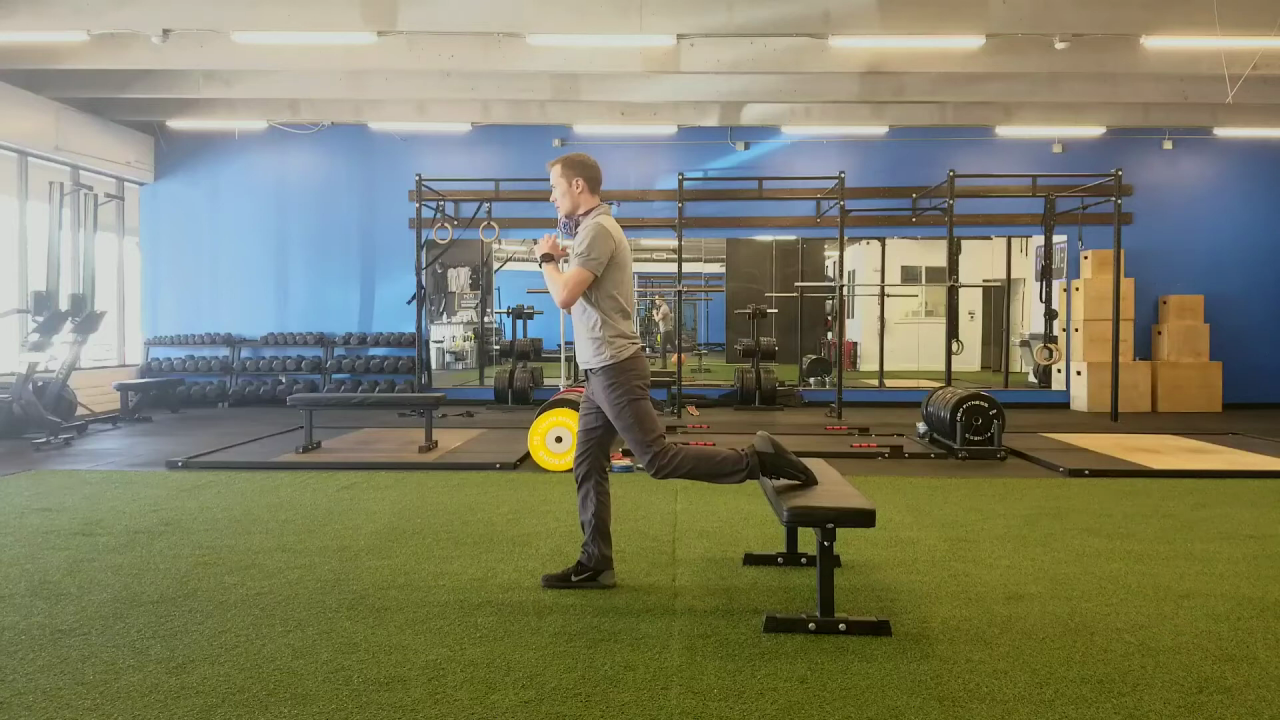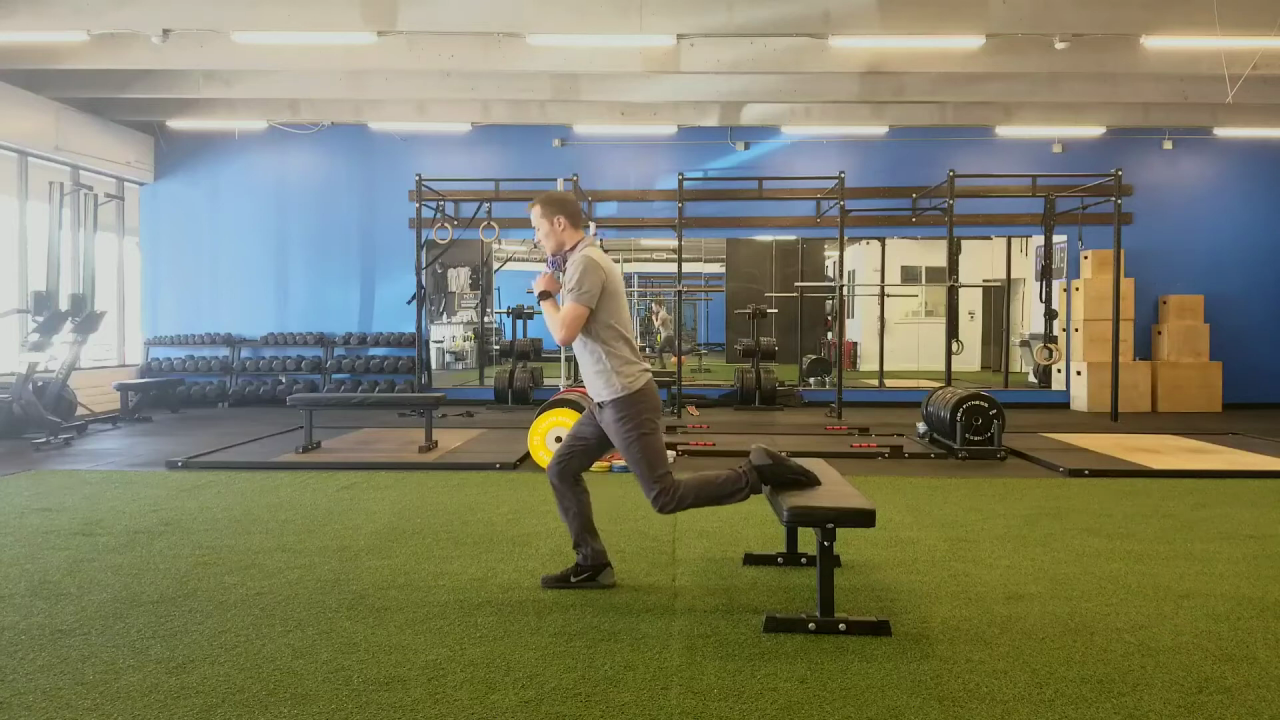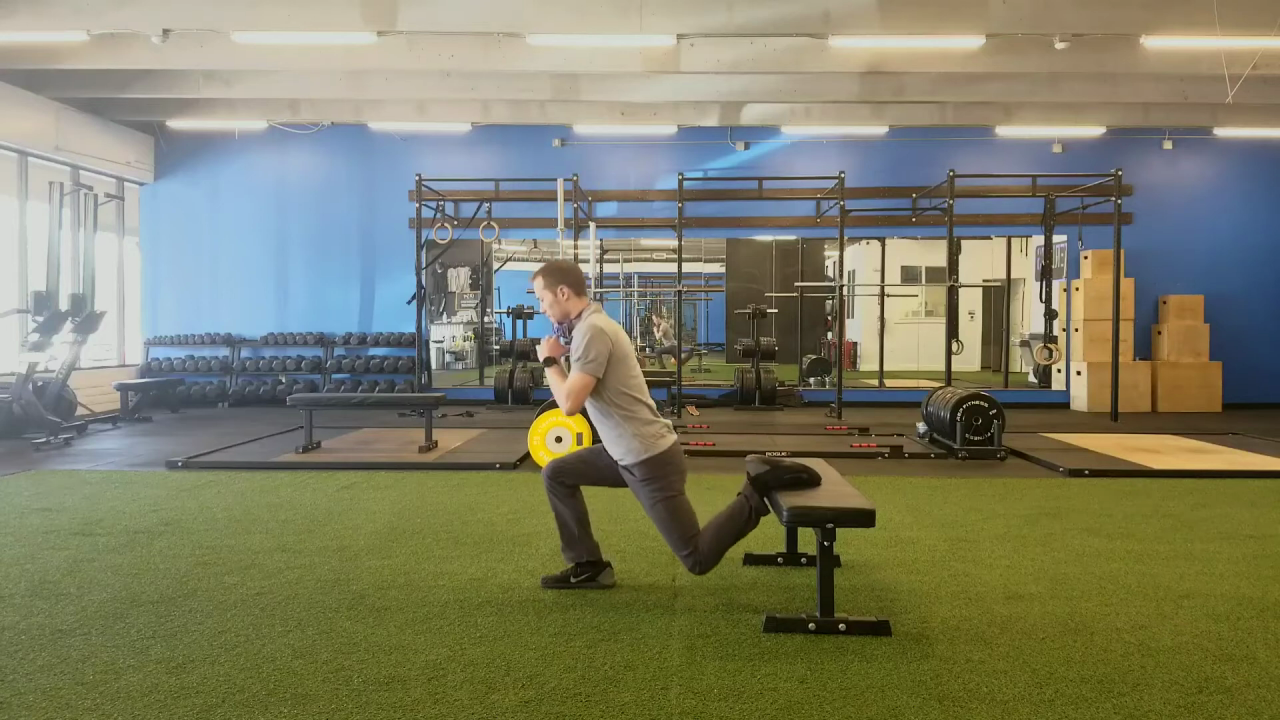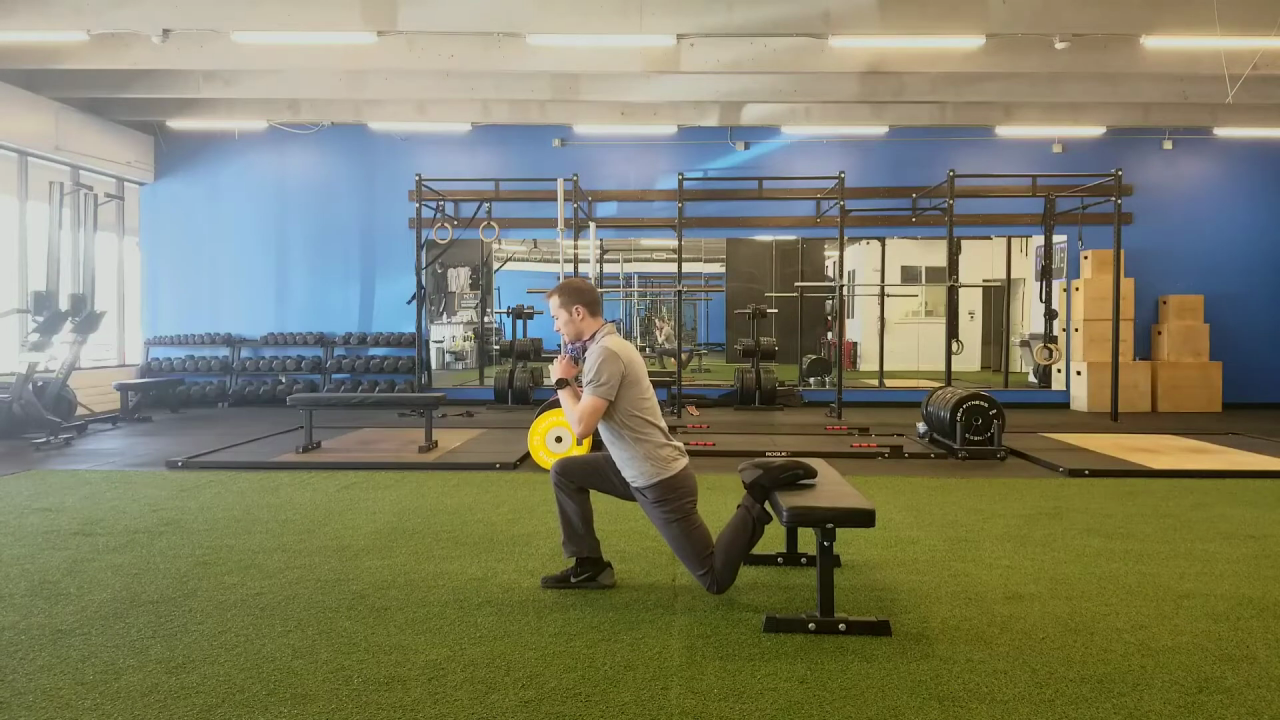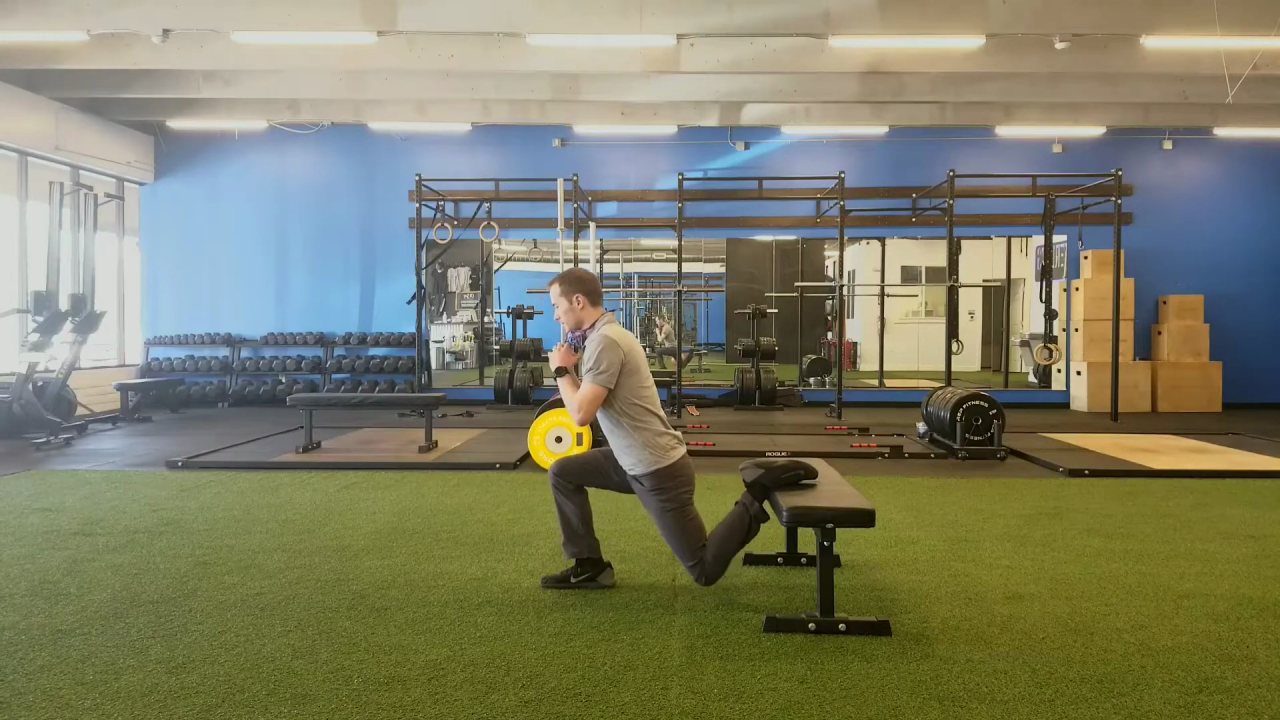
dt=0.5s
person 1, frame 1
left shoulder: (597, 229)
right shoulder: (594, 227)
left elbow: (565, 296)
left wrist: (547, 259)
right wrist: (561, 258)
left hip: (615, 369)
right hip: (602, 370)
left knee: (659, 458)
right knee: (588, 467)
left ankle: (756, 458)
right ankle: (595, 564)
person 1, frame 2
left shoulder: (585, 262)
right shoulder: (585, 260)
left elbow: (564, 333)
right elbow: (574, 330)
left wrist: (545, 294)
right wrist: (557, 293)
left hip: (626, 399)
right hip: (609, 398)
left knee: (663, 494)
right knee: (562, 469)
left ankle: (756, 472)
right ankle: (592, 564)
person 1, frame 3
left shoulder: (591, 331)
right shoulder: (594, 324)
left elbow: (570, 403)
right elbow: (579, 393)
left wrist: (550, 362)
right wrist: (560, 361)
left hip: (649, 458)
right hip: (630, 453)
left knee: (698, 557)
right knee: (556, 475)
left ankle: (759, 490)
right ankle: (588, 565)
person 1, frame 4
left shoulder: (604, 353)
right shoulder: (609, 344)
left elbow: (582, 426)
right elbow: (590, 411)
left wrist: (562, 383)
right wrist: (571, 385)
left hip: (660, 481)
right hip: (643, 471)
left knee: (715, 577)
right knee: (565, 472)
left ankle: (759, 495)
right ankle: (590, 565)
person 1, frame 5
left shoulder: (604, 342)
right shoulder: (607, 334)
left elbow: (581, 415)
right elbow: (590, 402)
left wrist: (561, 371)
right wrist: (571, 372)
left hip: (659, 470)
right hip: (638, 460)
left knee: (704, 569)
right knee: (562, 474)
left ankle: (759, 493)
right ankle: (589, 565)
